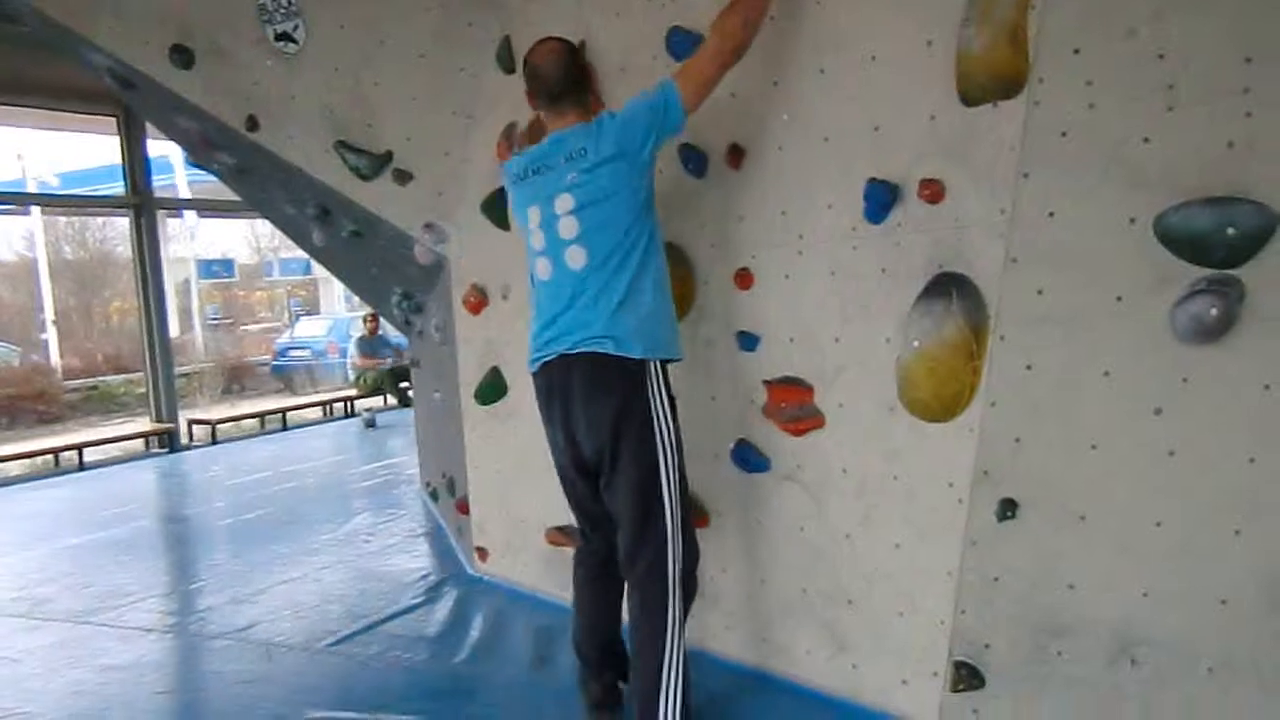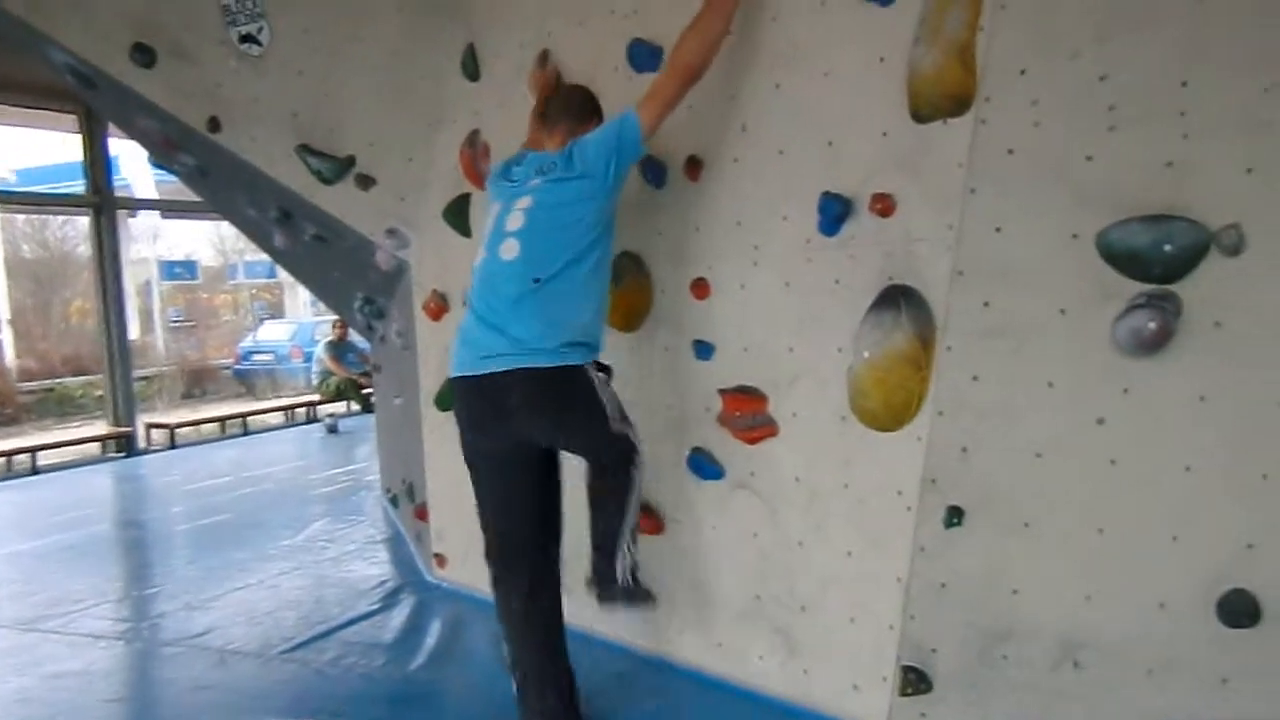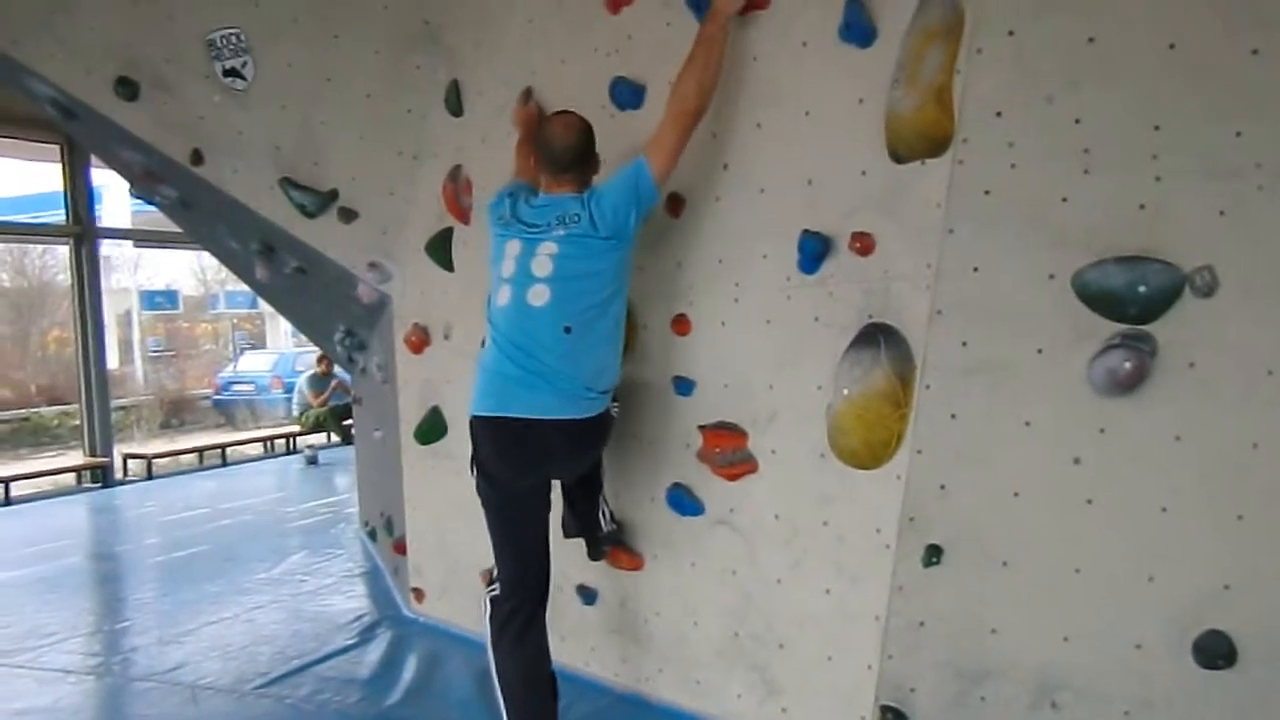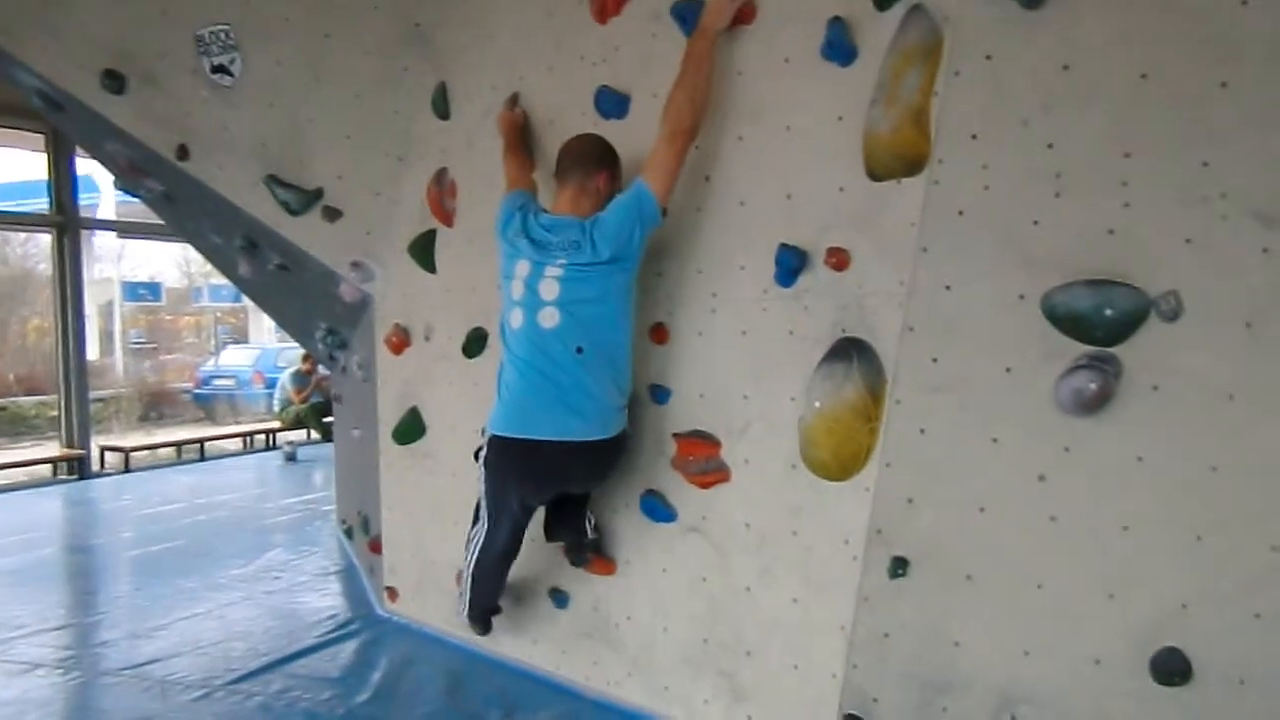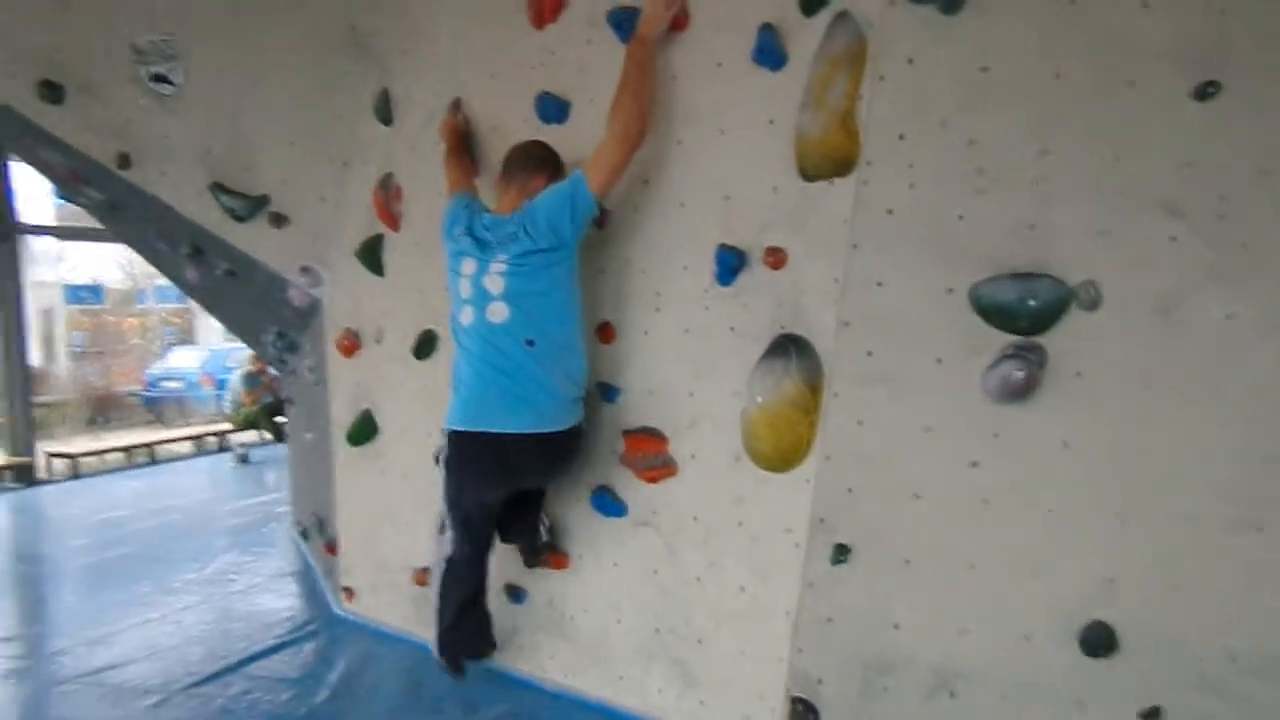
dt=1s
person 1, frame 1
left shoulder: (519, 170)
right shoulder: (620, 136)
left wrist: (538, 120)
left hip: (554, 381)
right hip: (622, 373)
left knee: (600, 541)
right knee: (658, 556)
person 1, frame 2
left shoulder: (506, 177)
right shoulder: (592, 161)
right elbow: (682, 71)
left wrist: (543, 98)
left hip: (475, 390)
right hip: (554, 379)
left knee: (520, 565)
right knee: (617, 448)
right ankle: (613, 572)
person 1, frame 3
left shoulder: (506, 213)
right shoulder: (611, 213)
left elbow: (526, 168)
right elbow: (684, 113)
left wrist: (526, 128)
left hip: (498, 429)
right hip: (574, 431)
left knee: (517, 595)
right ankle: (594, 527)
person 1, frame 4
left shoulder: (517, 230)
right shoulder: (614, 237)
left elbow: (517, 168)
right elbow: (677, 133)
left wrist: (513, 131)
left hip: (515, 445)
right hip: (594, 449)
left knee: (494, 535)
left ankle: (480, 610)
right ankle: (574, 532)
person 1, frame 5
left shoulder: (461, 230)
right shoulder: (551, 225)
left elbow: (461, 173)
right elbow: (624, 137)
left wrist: (456, 139)
left hip: (474, 440)
right hip: (552, 439)
left knee: (463, 543)
left ankle: (457, 646)
right ankle: (527, 532)
